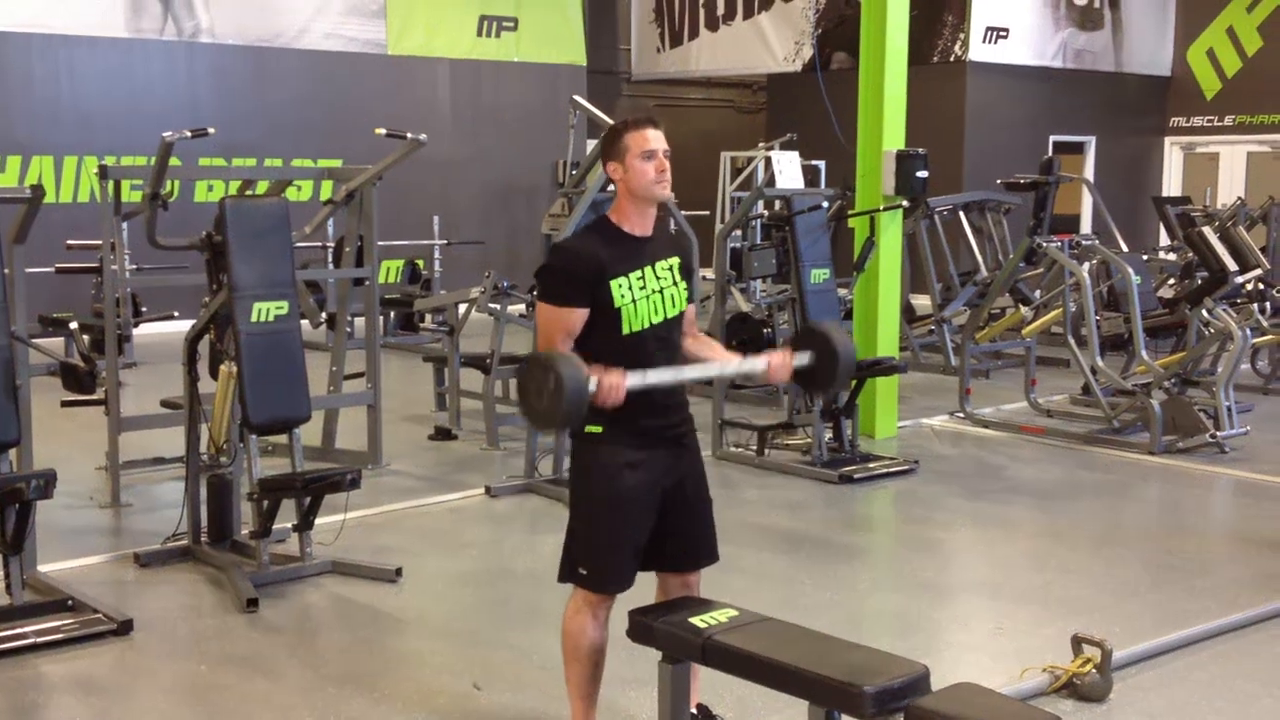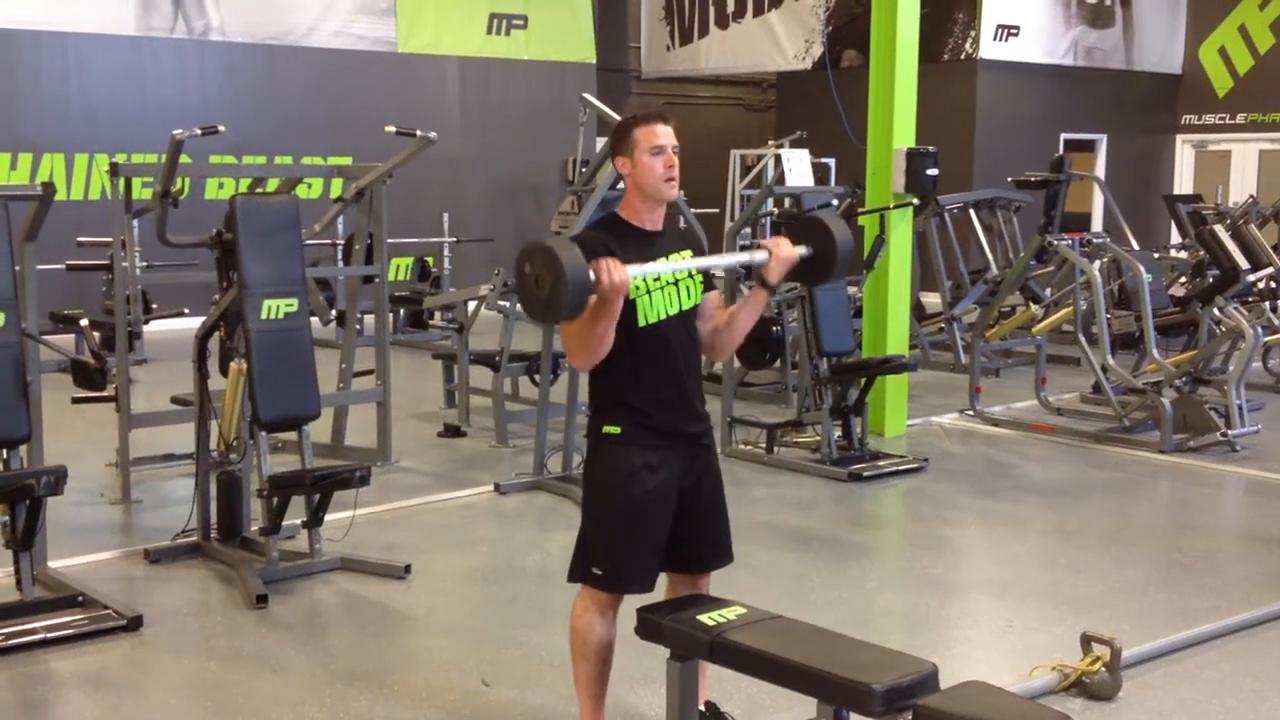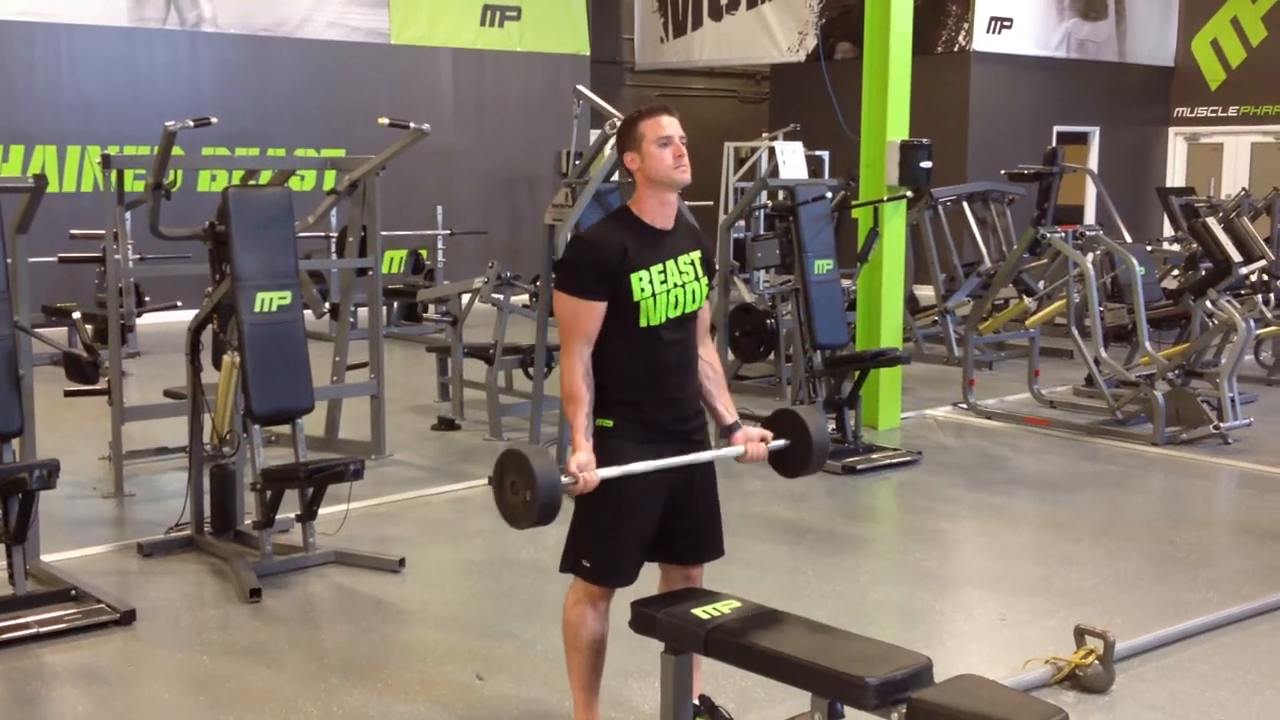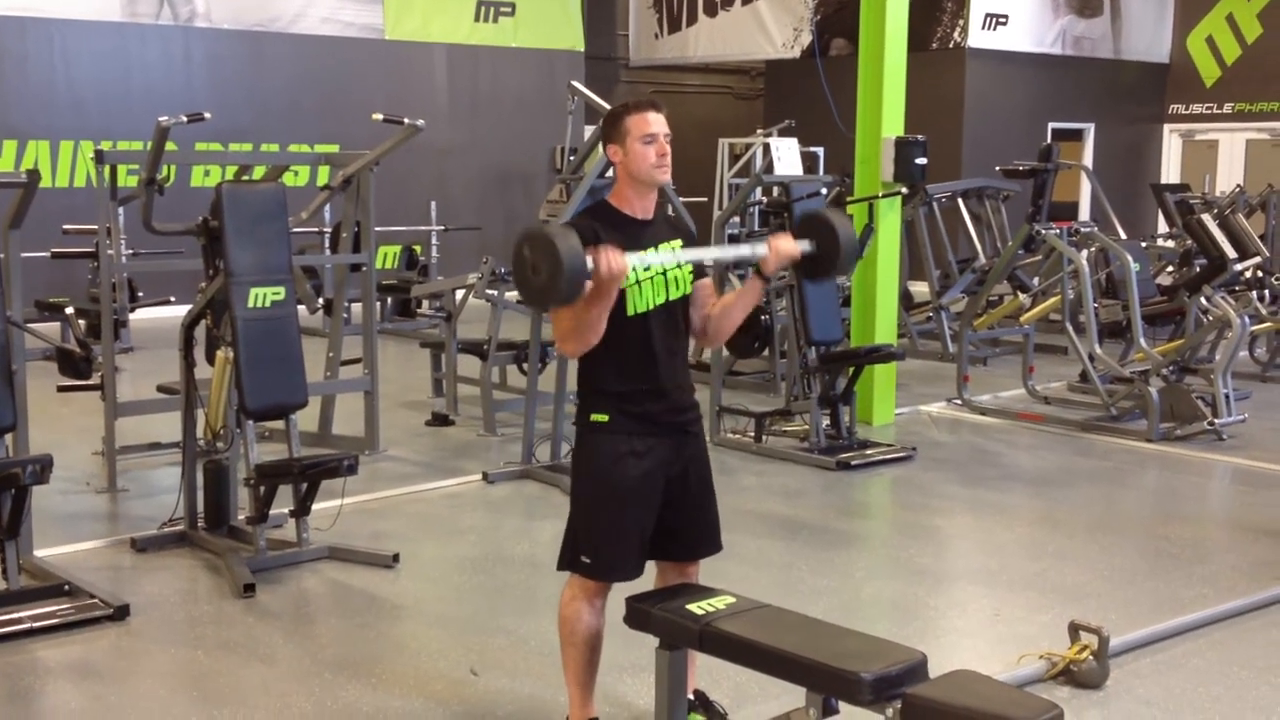
dt=0.7s
person 1, frame 1
left shoulder: (675, 249)
right shoulder: (579, 256)
right elbow: (552, 351)
left wrist: (748, 364)
right wrist: (594, 381)
left hip: (676, 438)
right hip: (611, 445)
left knee: (684, 576)
right knee: (596, 590)
person 1, frame 2
left shoulder: (689, 245)
right shoulder: (593, 249)
left elbow: (716, 343)
right elbow: (582, 356)
left wrist: (766, 283)
right wrist: (611, 295)
left hip: (692, 437)
right hip: (626, 445)
left knee: (694, 575)
right knee: (604, 587)
person 1, frame 3
left shoulder: (695, 242)
right shoulder: (599, 247)
right elbow: (576, 353)
left wrist: (731, 423)
right wrist: (581, 444)
left hip: (687, 435)
right hip: (622, 442)
left knee: (687, 569)
right knee: (597, 581)
person 1, frame 4
left shoulder: (678, 234)
right shoulder: (585, 236)
left elbow: (709, 328)
right elbow: (568, 339)
left wrist: (761, 274)
right wrist: (604, 282)
left hip: (680, 424)
right hip: (614, 433)
left knee: (683, 563)
right knee: (593, 576)
